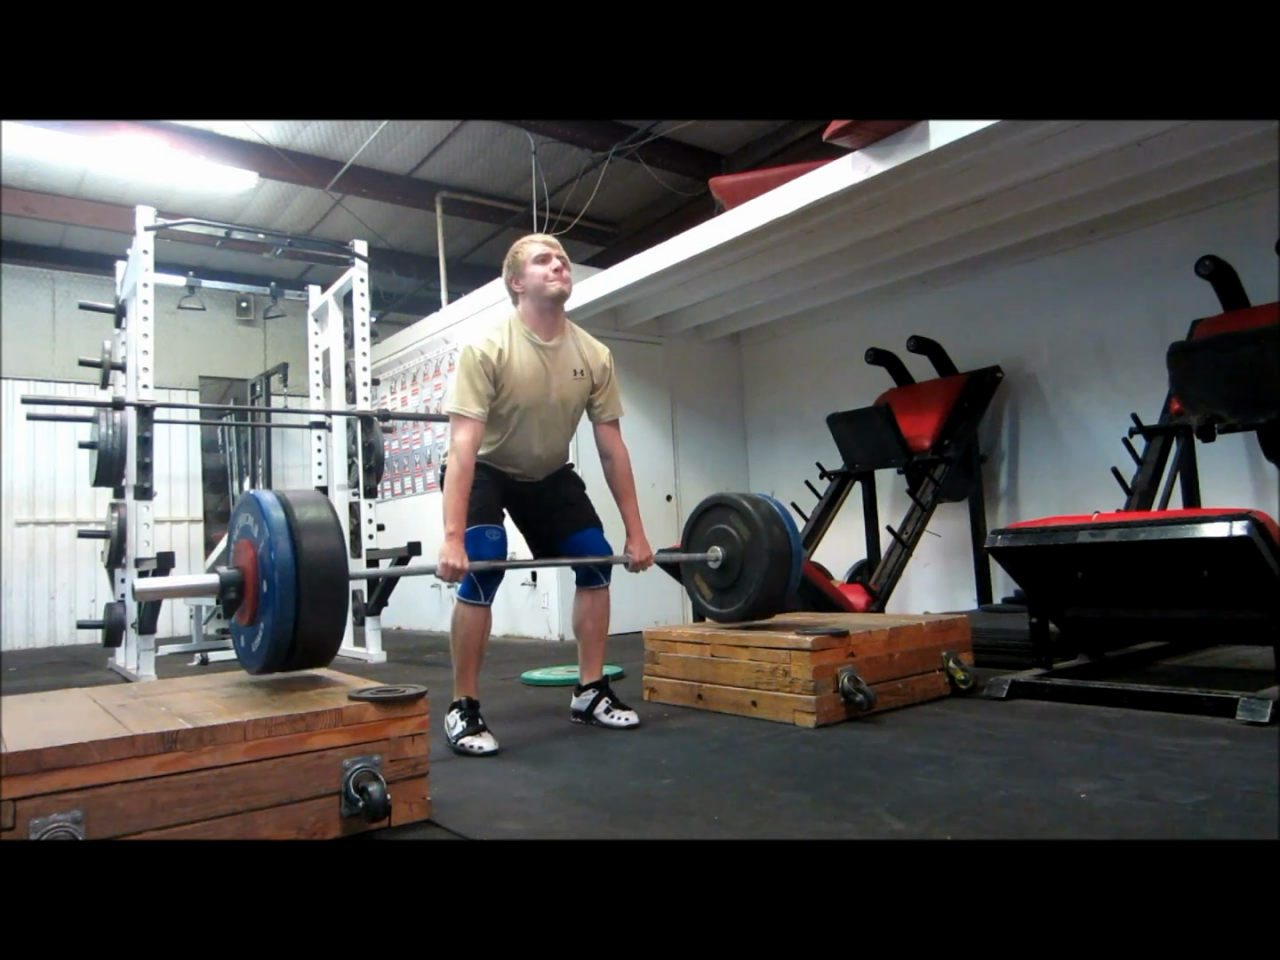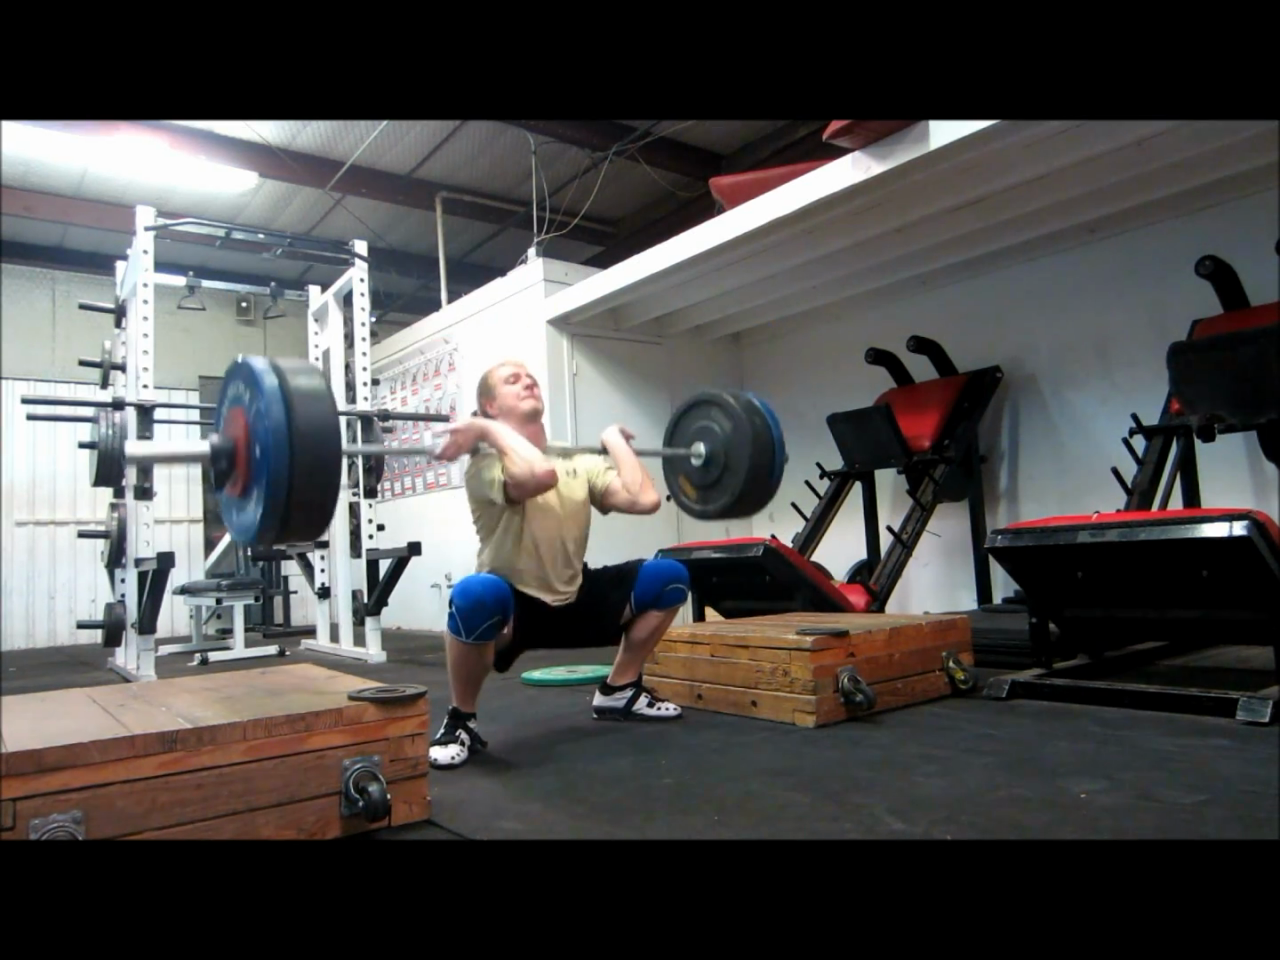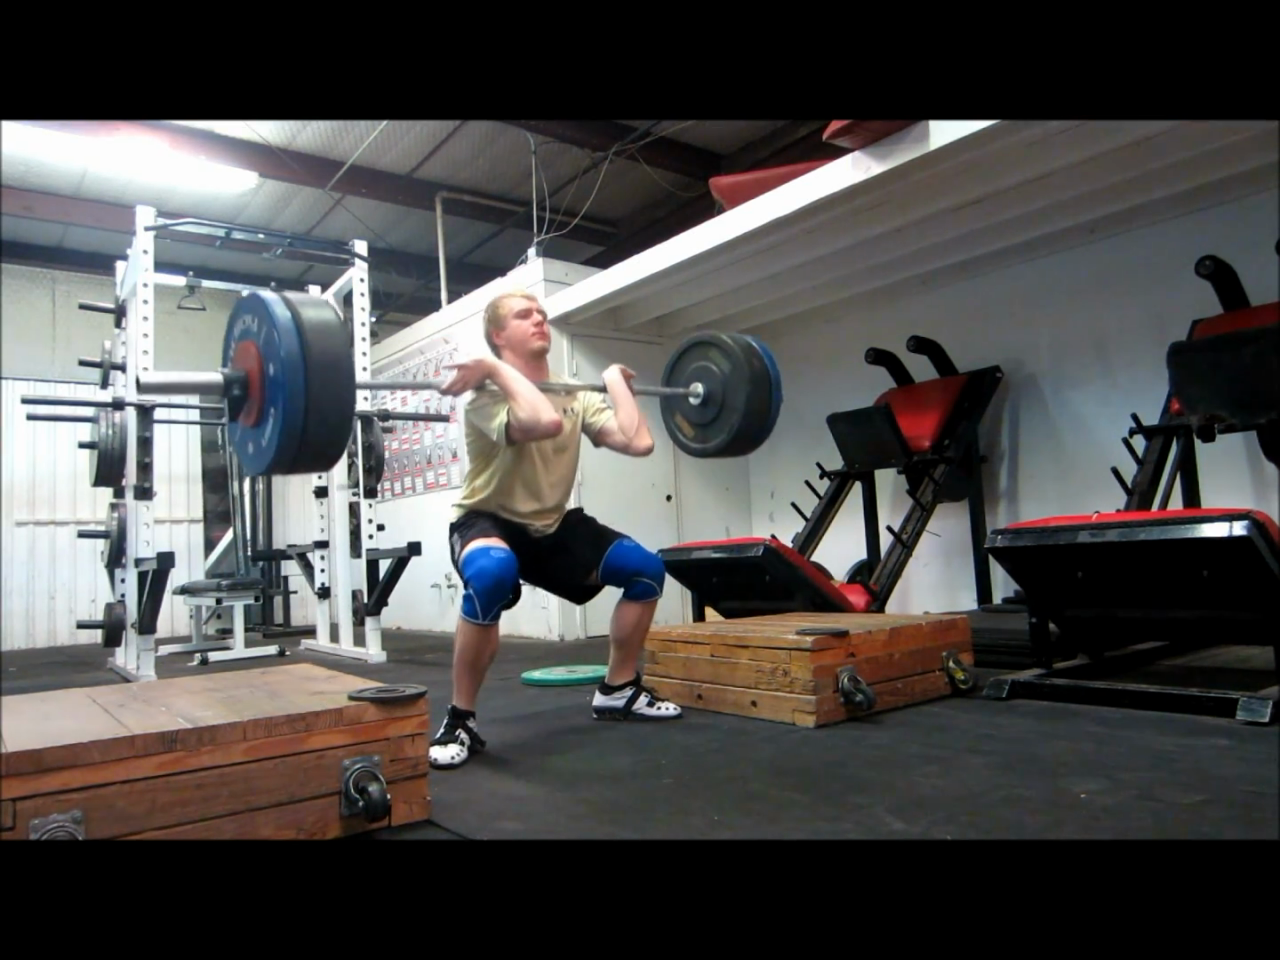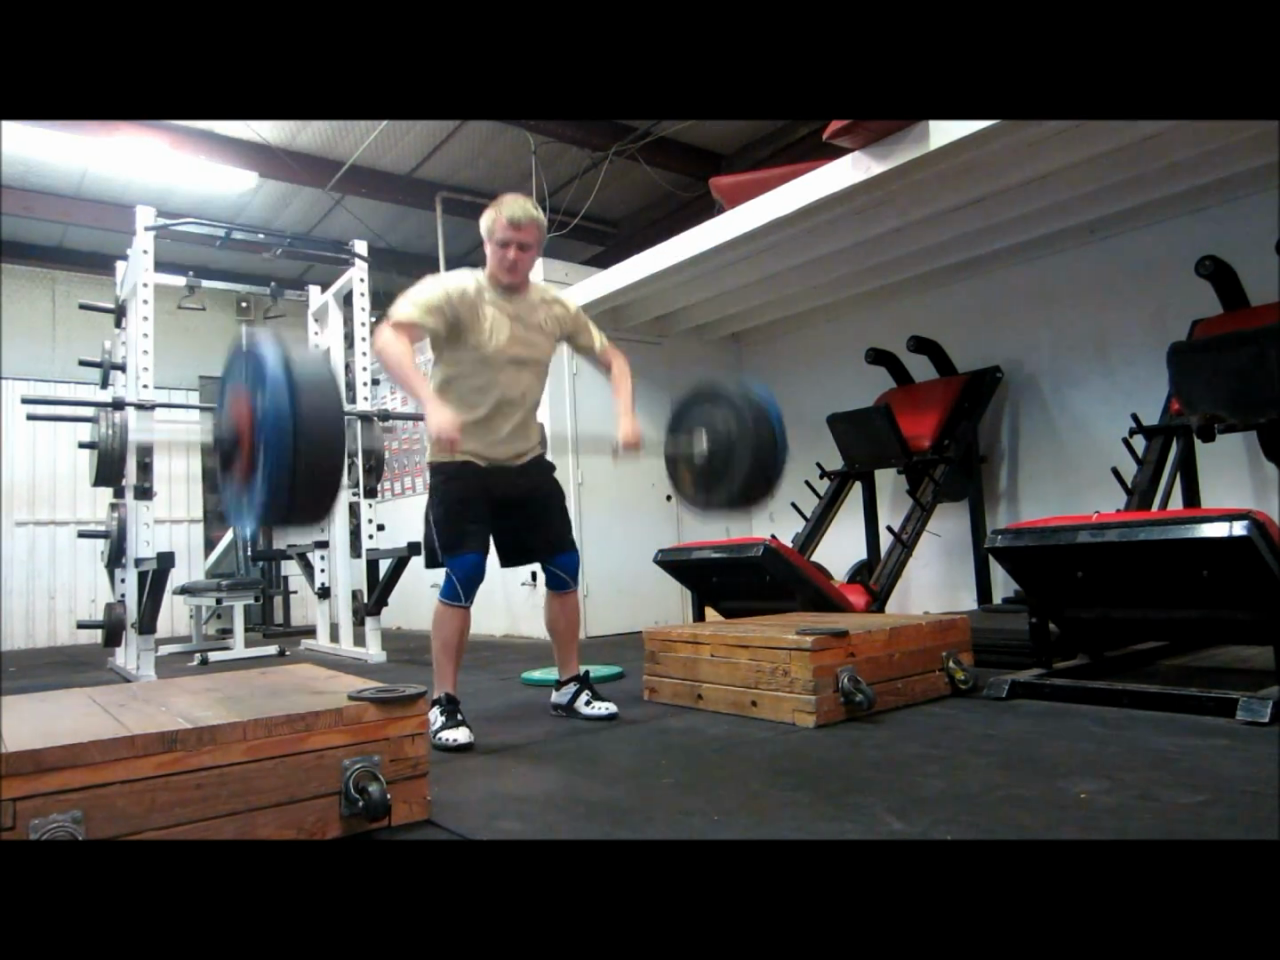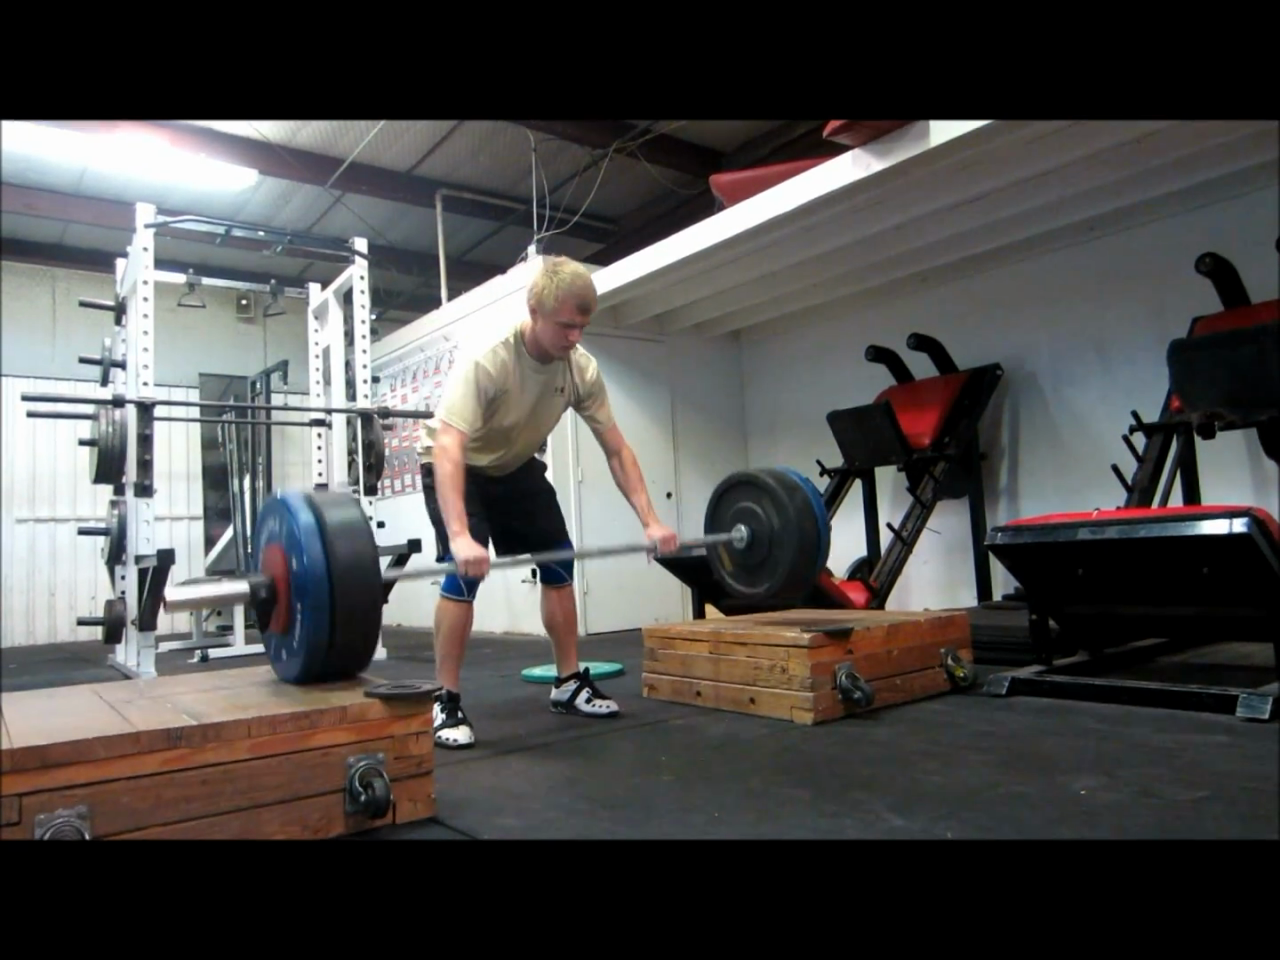
dt=1s
person 1, frame 1
left shoulder: (593, 355)
right shoulder: (488, 348)
left elbow: (612, 446)
right elbow: (464, 444)
left wrist: (636, 533)
right wrist: (452, 537)
left hip: (547, 473)
right hip: (484, 470)
left knee: (596, 558)
right knee: (482, 567)
left ankle: (591, 692)
right ankle: (463, 710)
person 1, frame 2
left shoulder: (581, 464)
right shoulder: (490, 460)
left elbow: (645, 499)
right elbow: (540, 474)
left wrist: (616, 440)
right wrist: (489, 431)
left hip: (570, 596)
right hip: (508, 593)
left knee: (670, 577)
right knee: (474, 597)
left ankle: (618, 690)
right ankle: (460, 722)
person 1, frame 3
left shoulder: (577, 396)
right shoulder: (489, 397)
left elbow: (639, 443)
right elbow: (545, 422)
left wrist: (616, 381)
right wrist: (495, 368)
left hip: (552, 526)
right hip: (488, 523)
left knee: (645, 569)
right knee: (492, 575)
left ankle: (619, 689)
right ankle: (460, 721)
person 1, frame 4
left shoulder: (554, 306)
right shoulder: (455, 292)
left elbow: (610, 356)
right elbow: (387, 337)
left wrist: (625, 415)
right wrist: (432, 405)
left hip: (525, 460)
right hip: (464, 460)
left knee: (563, 566)
right knee: (464, 574)
left ankle: (569, 685)
right ankle: (444, 705)
person 1, frame 5
left shoulder: (582, 369)
right shoulder: (489, 361)
left elbow: (616, 449)
right elbow: (446, 446)
left wrist: (649, 520)
right wrist: (460, 538)
left hip: (515, 466)
right hip: (458, 463)
left knee: (559, 561)
right knee: (466, 569)
left ankle: (569, 683)
right ankle: (446, 703)
